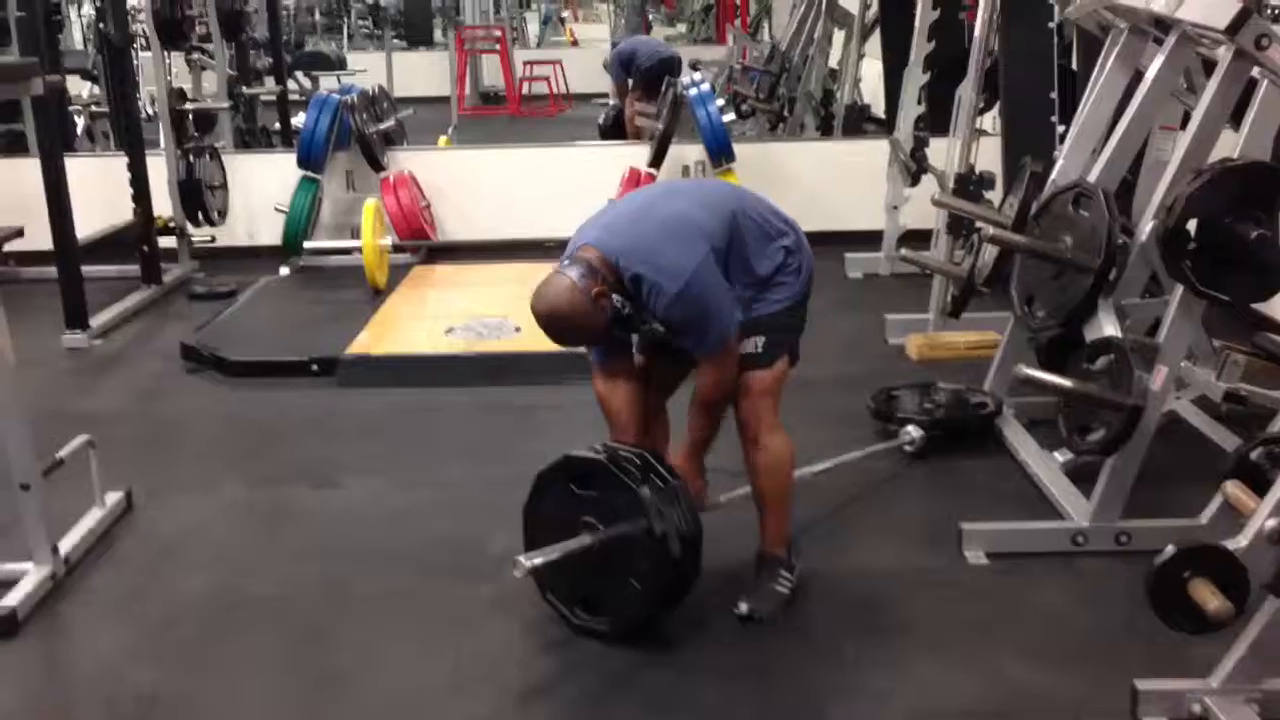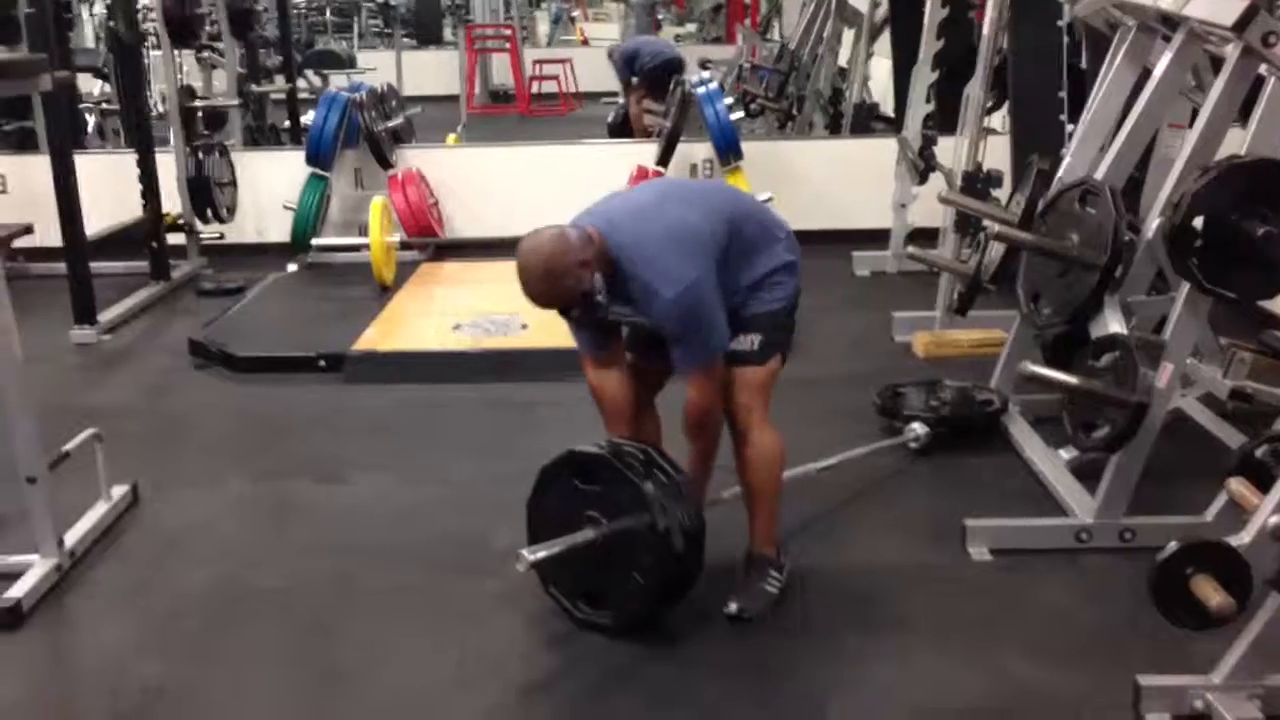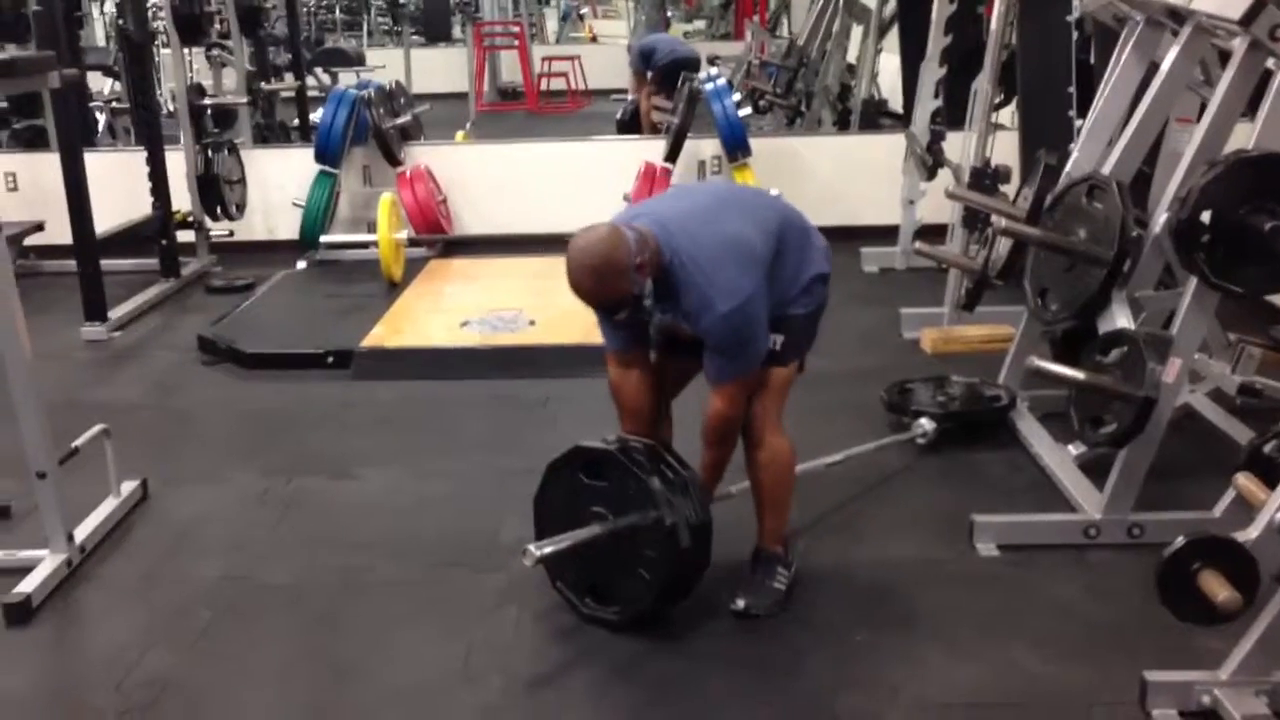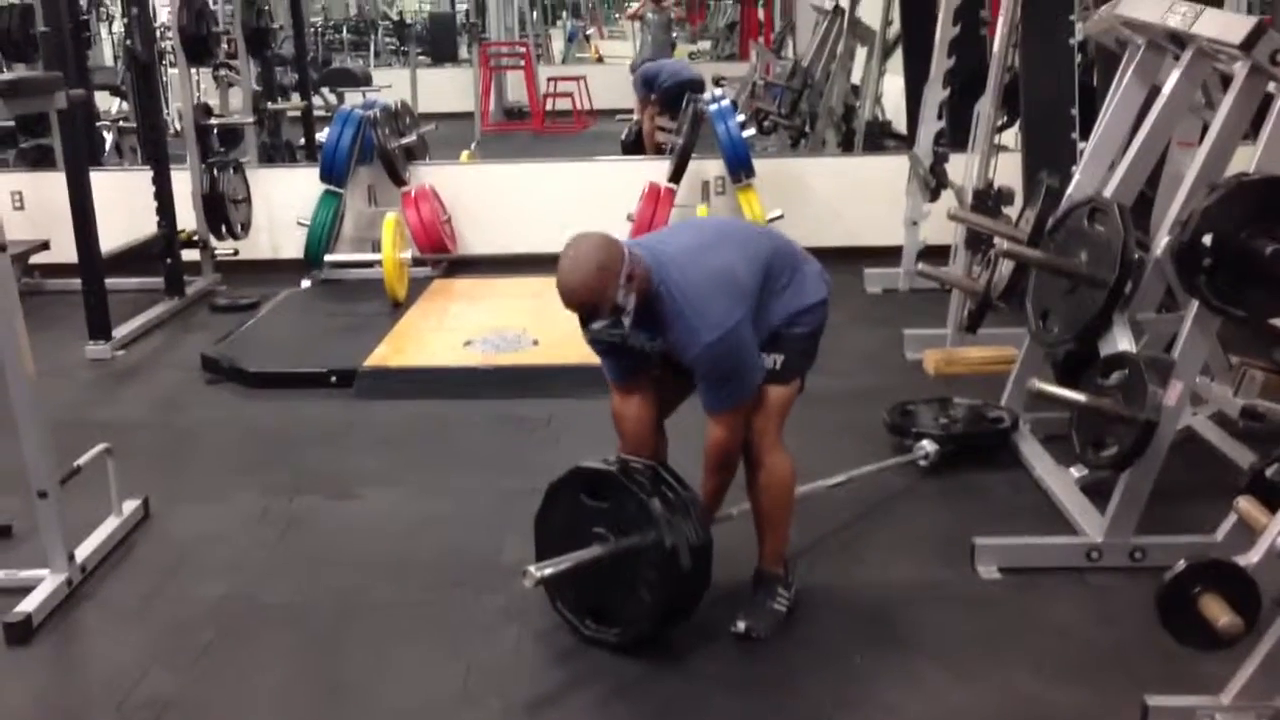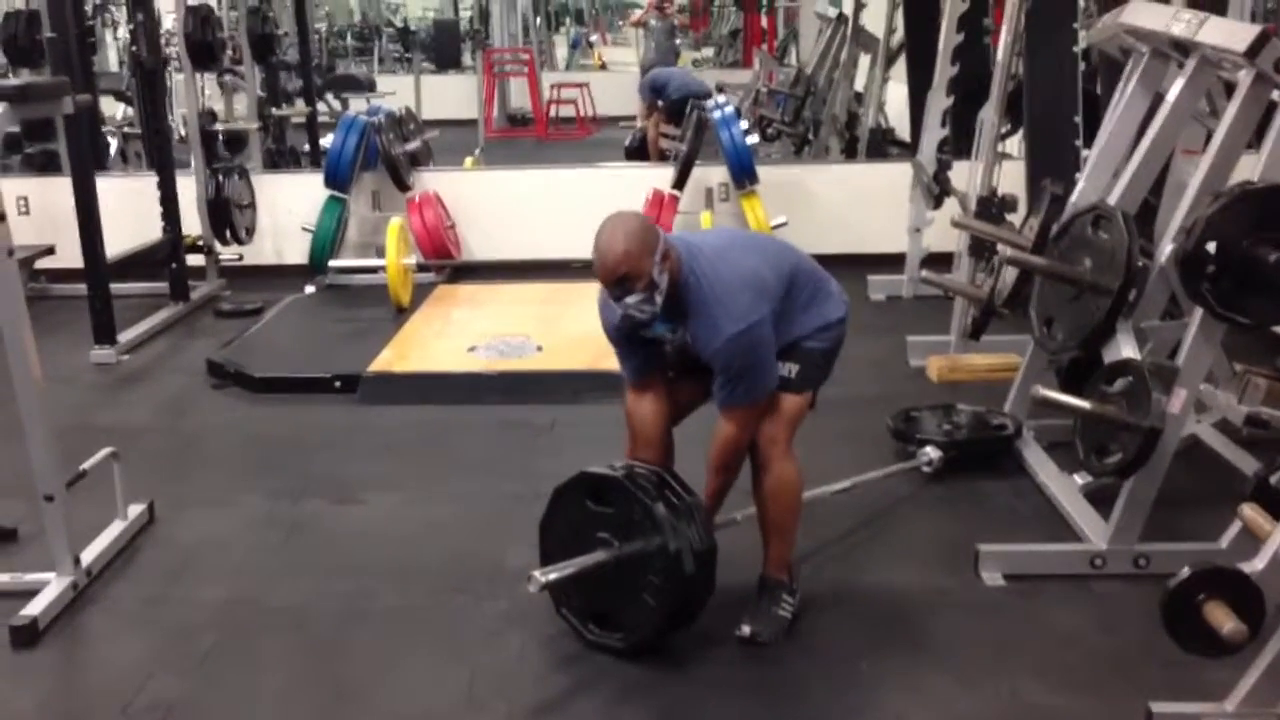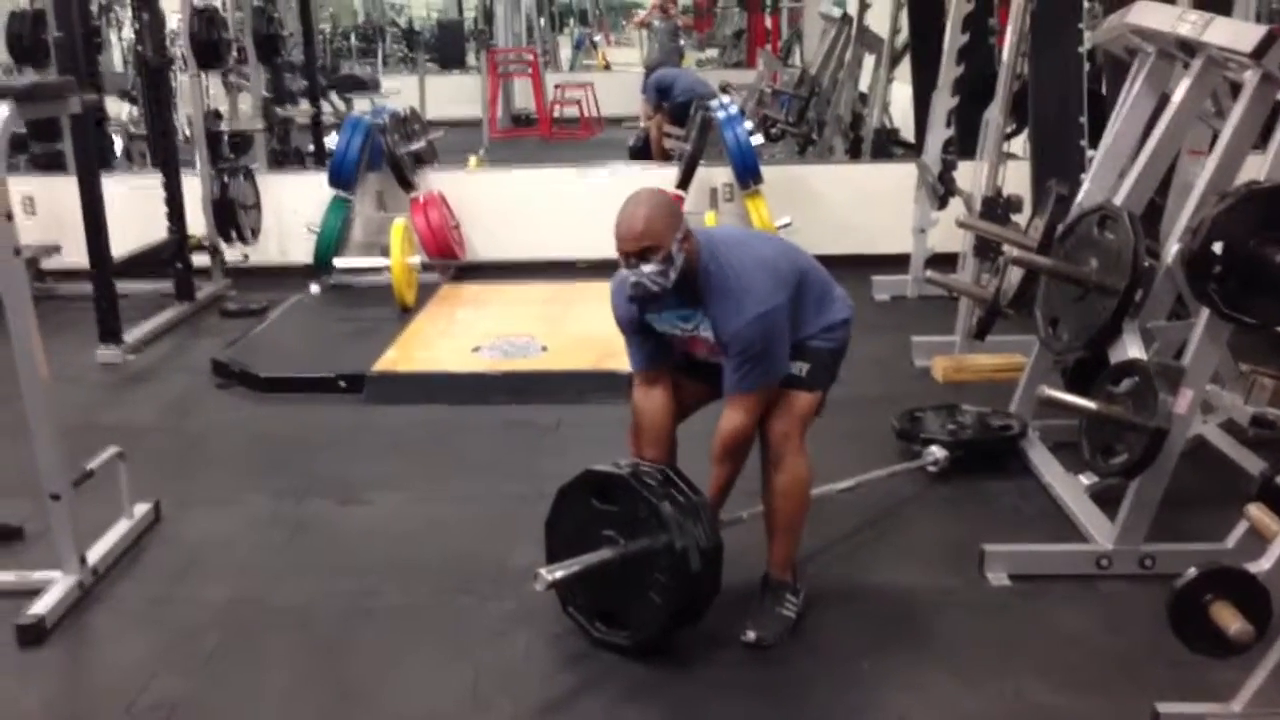
dt=0.4s
person 1, frame 1
left shoulder: (674, 279)
right shoulder: (575, 281)
left elbow: (719, 370)
right elbow: (613, 380)
left wrist: (689, 454)
left hip: (769, 273)
left knee: (755, 417)
right knee: (643, 397)
left ankle: (778, 558)
person 1, frame 2
left shoulder: (670, 281)
right shoulder: (573, 264)
left elbow: (704, 390)
right elbow: (605, 369)
left wrist: (694, 483)
left hip: (760, 272)
left knee: (744, 410)
right knee: (633, 391)
left ankle: (767, 558)
person 1, frame 3
left shoulder: (720, 294)
right shoulder: (612, 264)
left elbow: (728, 404)
right elbow: (627, 370)
left wrist: (700, 492)
left hip: (790, 279)
left knee: (758, 417)
right knee: (649, 395)
left ankle: (774, 555)
person 1, frame 4
left shoulder: (707, 320)
right shoulder: (605, 299)
left elbow: (727, 430)
right elbow: (631, 398)
left wrist: (700, 517)
left hip: (790, 302)
left knee: (758, 435)
right knee: (641, 420)
left ankle: (774, 576)
person 1, frame 5
left shoulder: (731, 314)
right shoulder: (620, 304)
left elbow: (737, 427)
right elbow: (645, 395)
left wrist: (702, 514)
left hip: (808, 323)
left knee: (768, 441)
right knee: (647, 422)
left ankle: (779, 582)
person 1, frame 6
left shoulder: (748, 296)
right shoulder: (629, 292)
left elbow: (741, 415)
right elbow: (652, 388)
left wrist: (707, 509)
left hip: (811, 328)
left knee: (780, 436)
right knee: (647, 416)
left ankle: (782, 582)
